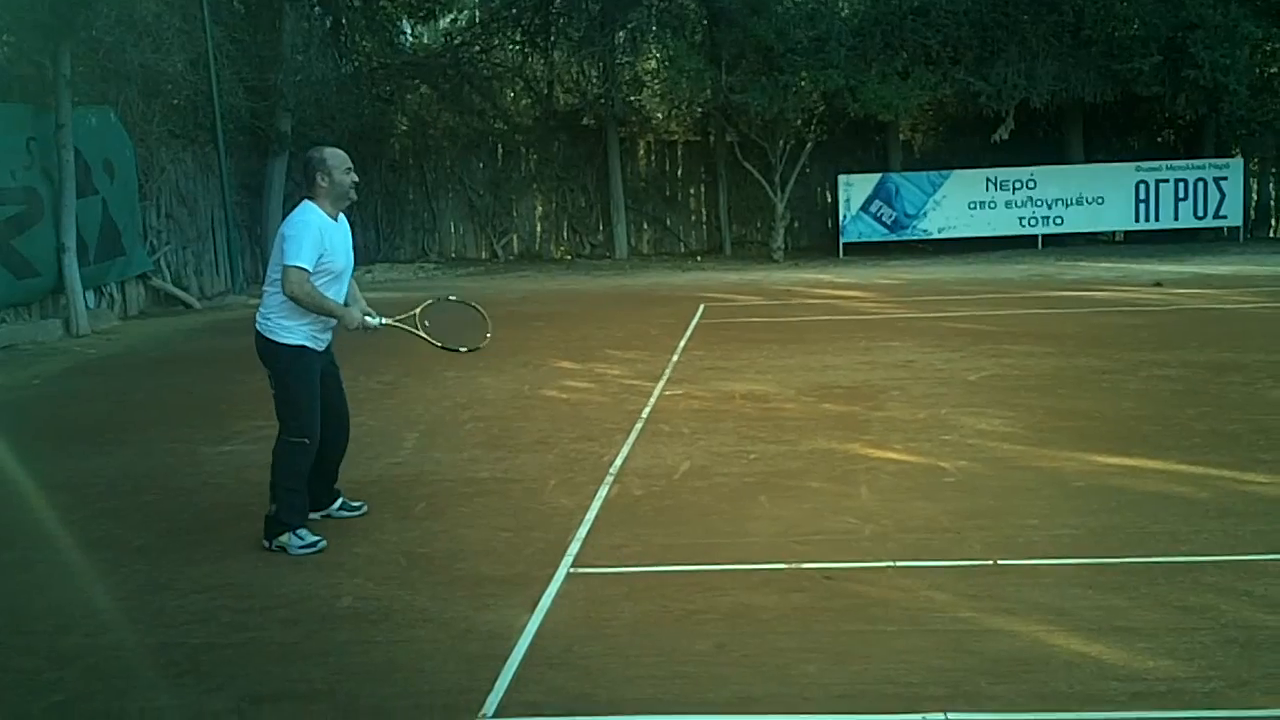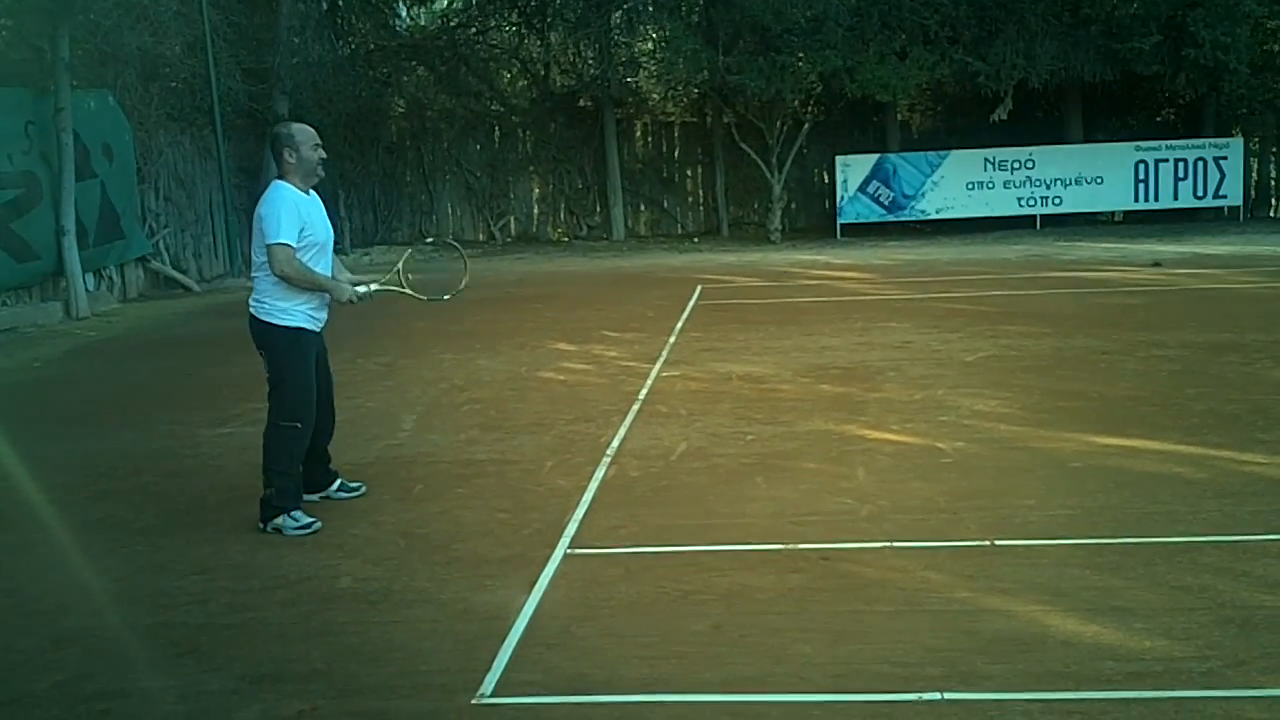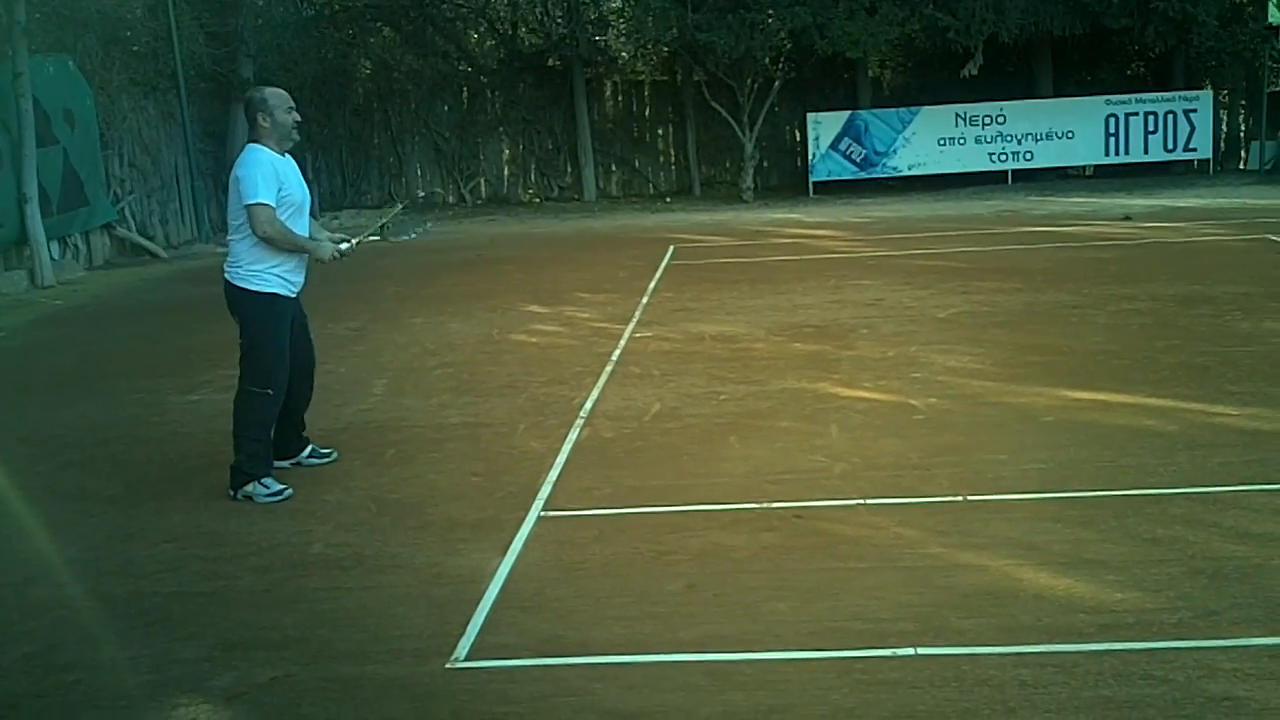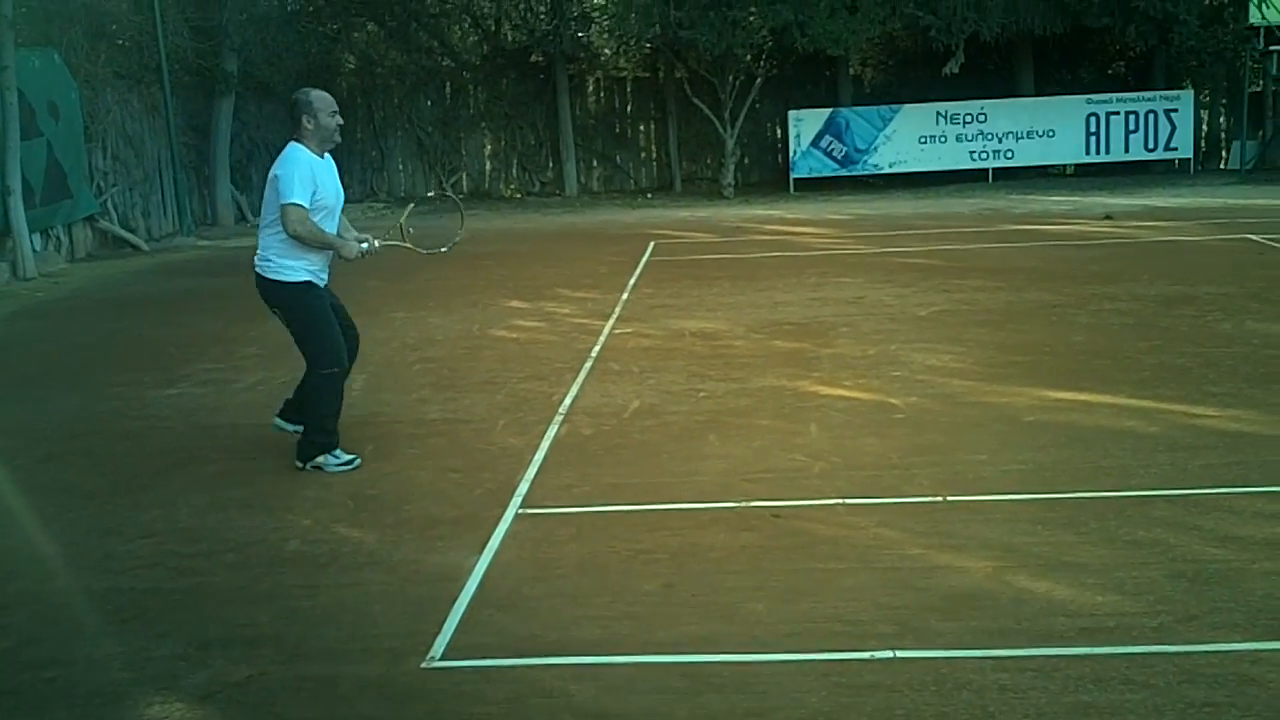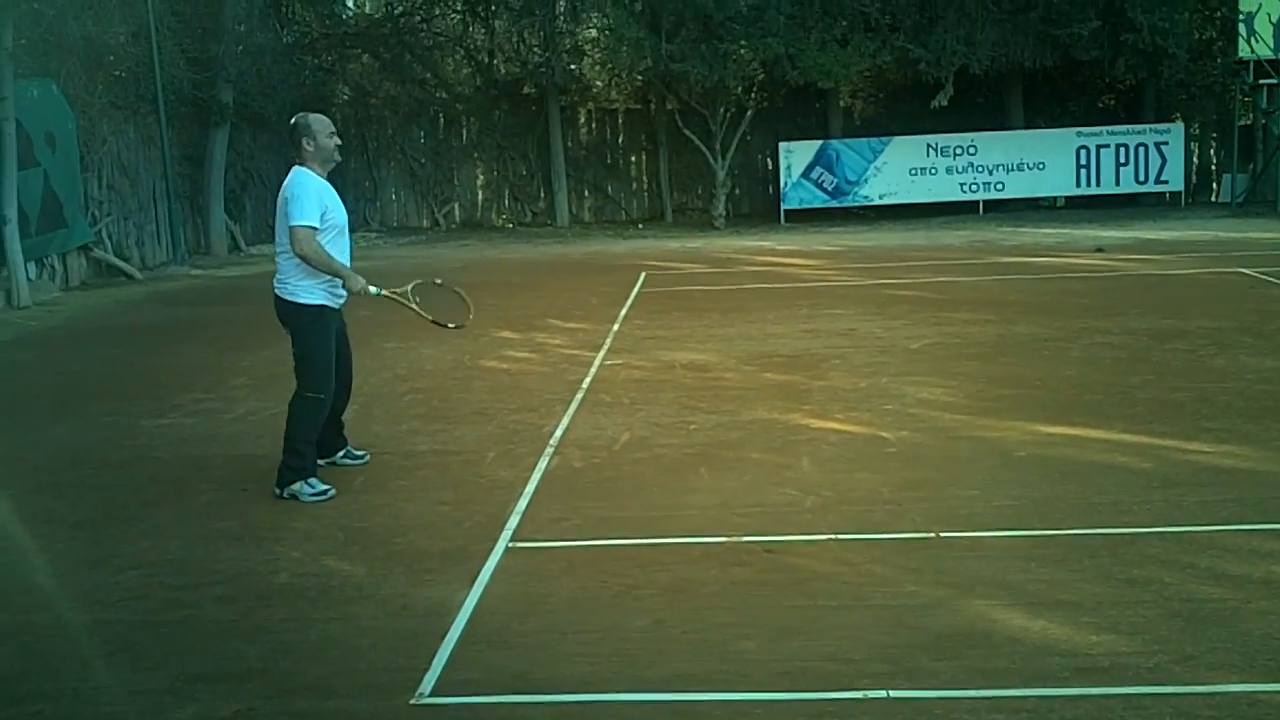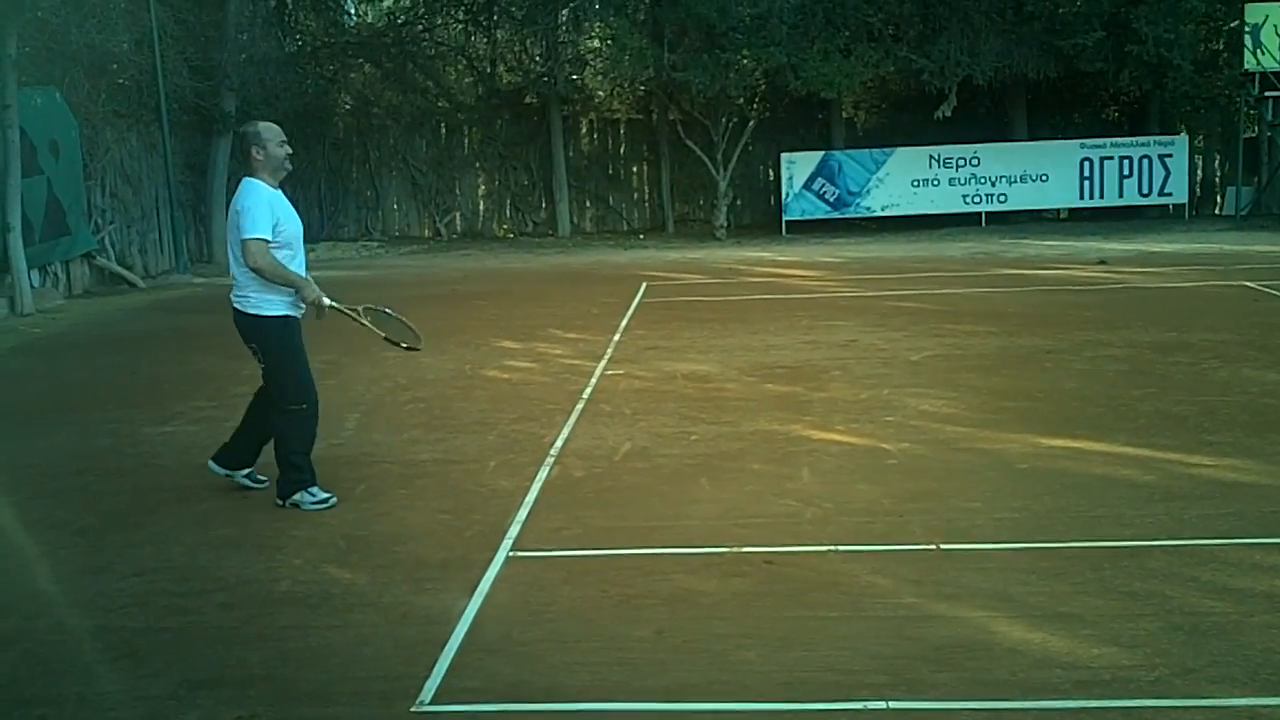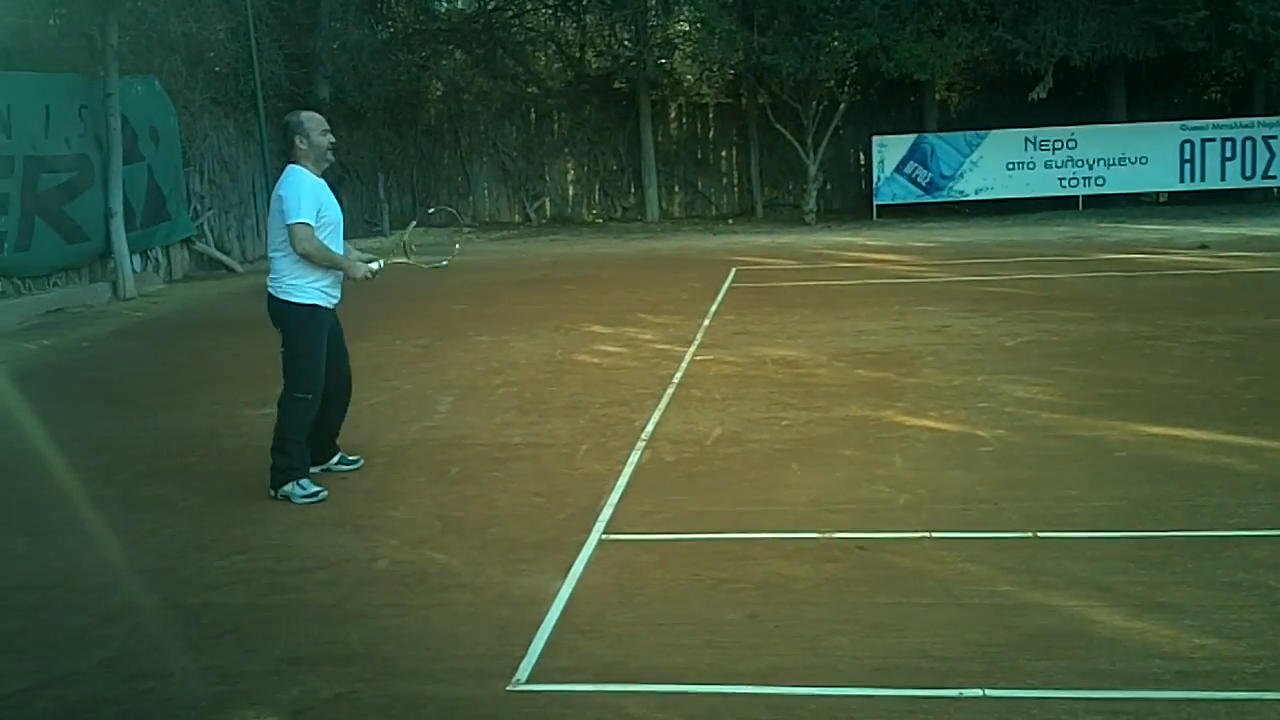
dt=0.7s
person 1, frame 1
left shoulder: (339, 222)
right shoulder: (307, 223)
right elbow: (295, 286)
left wrist: (360, 306)
right wrist: (343, 313)
left hip: (315, 342)
right hip: (286, 342)
left knee: (335, 425)
right knee: (301, 433)
left ankle: (321, 498)
right ankle: (284, 527)
person 1, frame 2
left shoulder: (310, 198)
right shoulder: (281, 201)
right elbow: (283, 265)
left wrist: (346, 277)
right wrist: (332, 287)
left hip: (305, 325)
right hip: (282, 326)
left knee: (320, 408)
right knee: (291, 415)
left ankle: (318, 480)
right ankle: (278, 509)
person 1, frame 3
left shoulder: (284, 161)
right shoulder: (257, 162)
right elbow: (265, 226)
left wrist: (325, 236)
right wrist: (313, 248)
left hip: (282, 290)
right hip: (257, 291)
left knee: (300, 371)
right knee: (264, 383)
left ankle: (289, 446)
right ankle: (249, 475)
person 1, frame 4
left shoulder: (325, 160)
right shoulder: (297, 163)
left elbow: (330, 212)
right elbow: (295, 224)
left wrist: (353, 236)
right wrist: (339, 245)
left hip: (309, 278)
right hip: (287, 280)
left knee: (346, 342)
right knee: (329, 359)
left ankle: (298, 413)
right ankle: (316, 449)
person 1, frame 5
left shoulder: (318, 183)
right shoulder: (303, 185)
right elbow: (303, 245)
left wrist: (340, 281)
right wrist: (348, 276)
left hip: (324, 302)
right hip: (306, 304)
left knee: (339, 378)
right knee: (315, 388)
left ankle: (330, 446)
right ankle: (294, 476)
person 1, frame 6
left shoulder: (272, 195)
right shoulder: (255, 197)
right elbow: (256, 259)
left wrist: (309, 287)
right wrist: (302, 287)
left hip: (276, 313)
right hip: (267, 316)
left knee: (277, 394)
right knee: (299, 400)
left ankle: (233, 460)
right ankle: (296, 486)
person 1, frame 7
left shoulder: (315, 183)
right shoulder: (297, 183)
right elbow: (303, 243)
left wrist: (354, 256)
right wrist: (347, 265)
left hip: (318, 302)
right hip: (297, 304)
left knee: (337, 382)
right knee: (304, 389)
left ankle: (320, 453)
right ankle: (287, 476)
